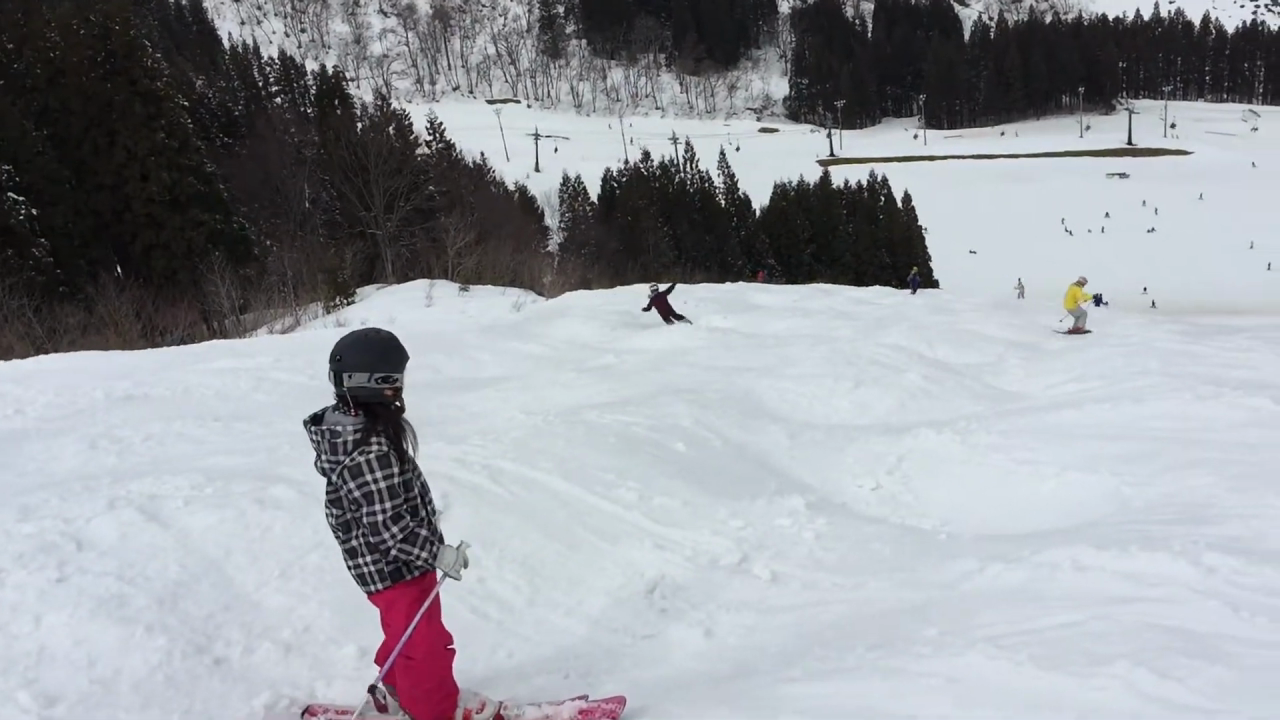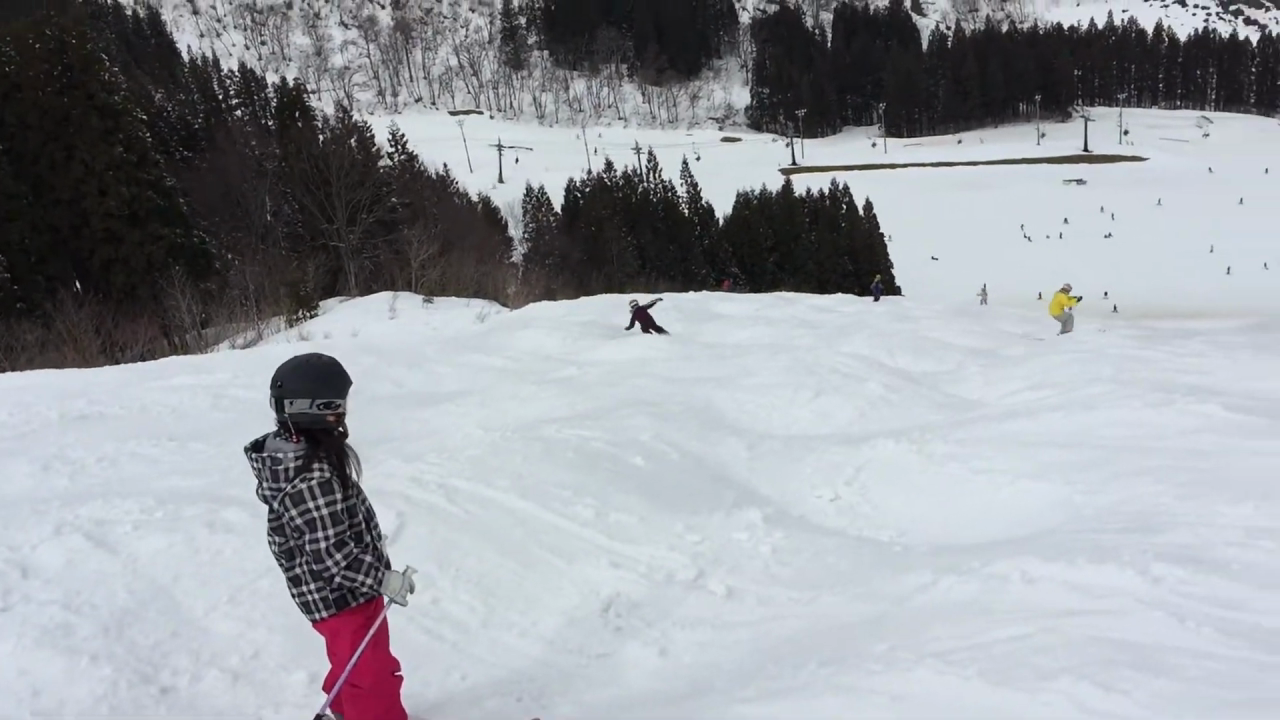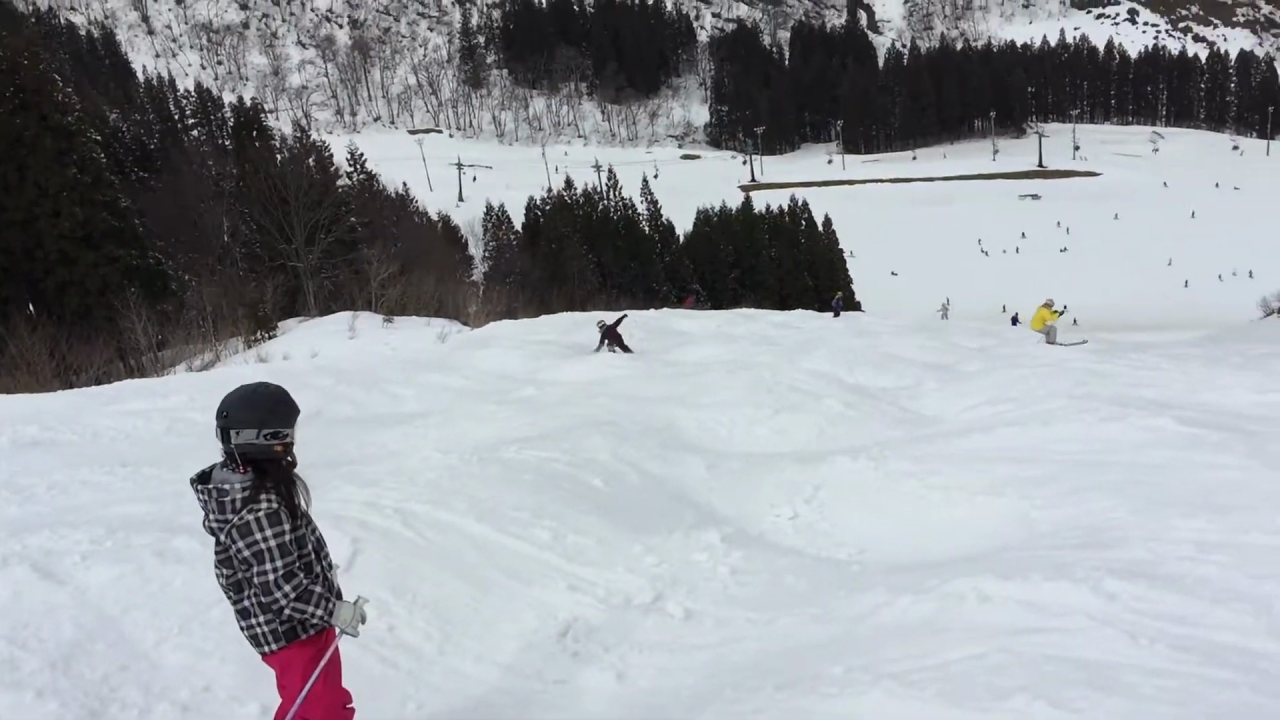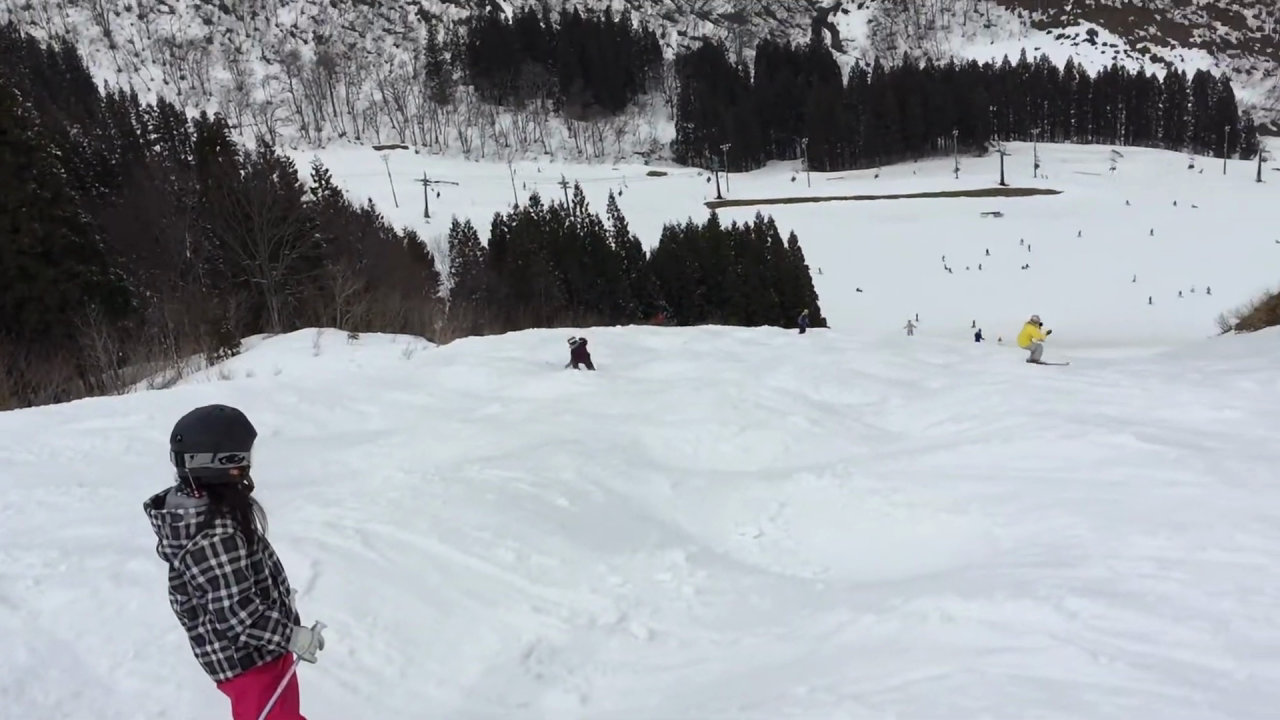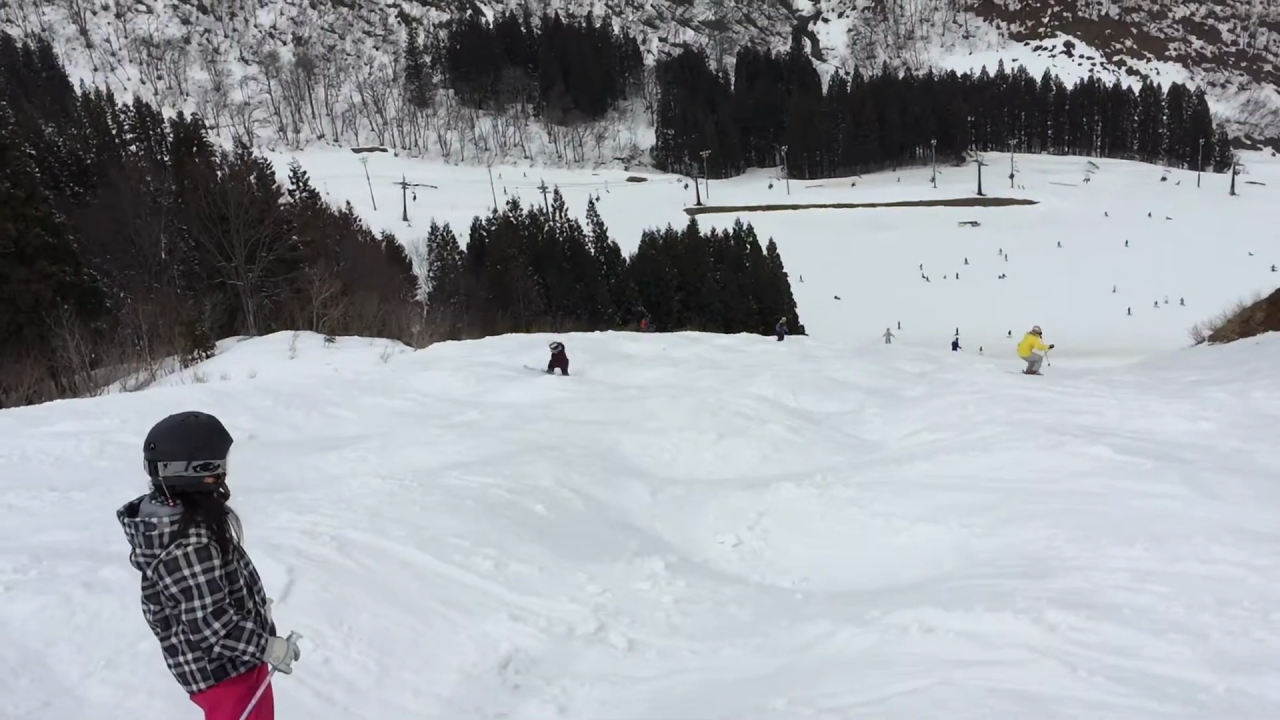
dt=0.2s
person 1, frame 1
left shoulder: (353, 428)
right shoulder: (370, 453)
right elbow: (388, 527)
right wrist: (438, 555)
left hip: (388, 564)
right hip: (395, 570)
left knee: (407, 634)
right knee: (423, 643)
person 1, frame 2
left shoulder: (296, 452)
right shoulder: (312, 480)
right elbow: (332, 555)
right wrist: (384, 581)
left hip: (340, 591)
right hip: (340, 597)
left knee: (356, 664)
right knee: (370, 674)
person 1, frame 3
left shoulder: (245, 483)
right shoulder: (260, 510)
right elbow: (280, 588)
right wrist: (335, 611)
left hip: (296, 622)
right hip: (292, 630)
person 1, frame 4
left shoulder: (199, 506)
right shoulder: (215, 536)
right elbow: (236, 614)
right wrist: (293, 637)
left hip: (252, 649)
right hip: (248, 658)
person 1, frame 5
left shoulder: (174, 513)
right shoulder: (190, 544)
right elbow: (209, 623)
right wrist: (267, 647)
left hip: (235, 655)
right hip: (222, 667)
